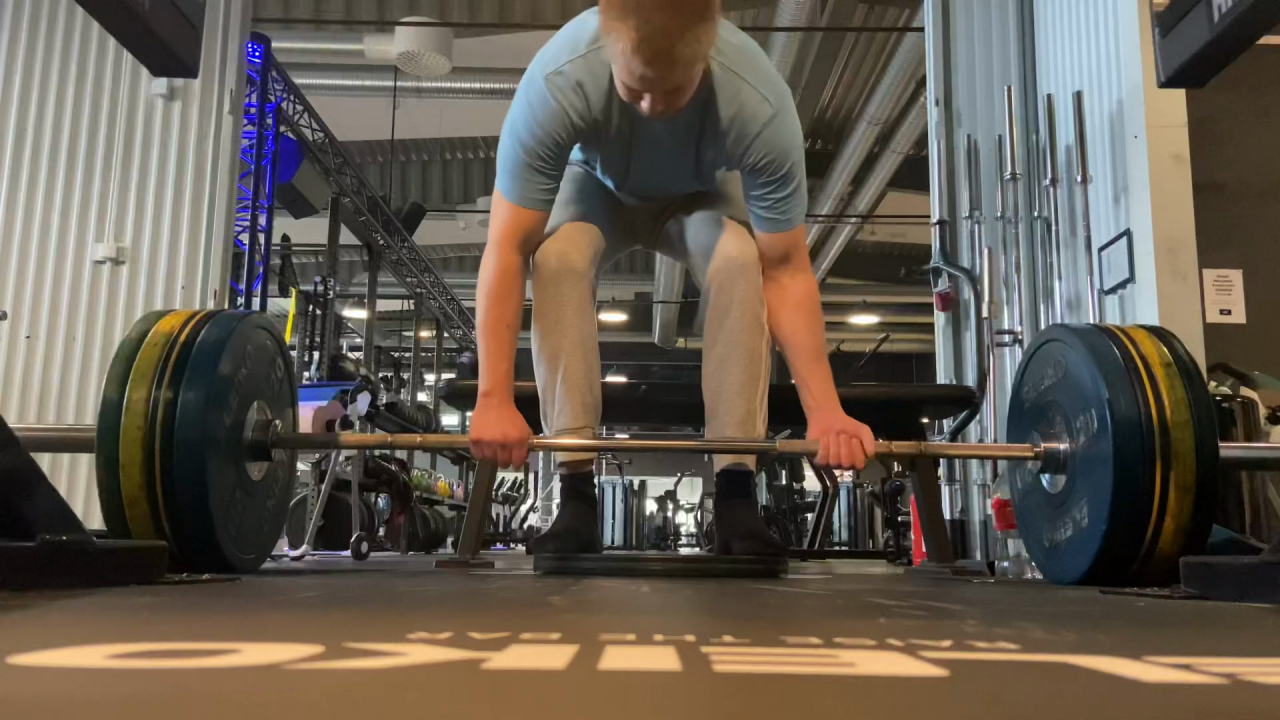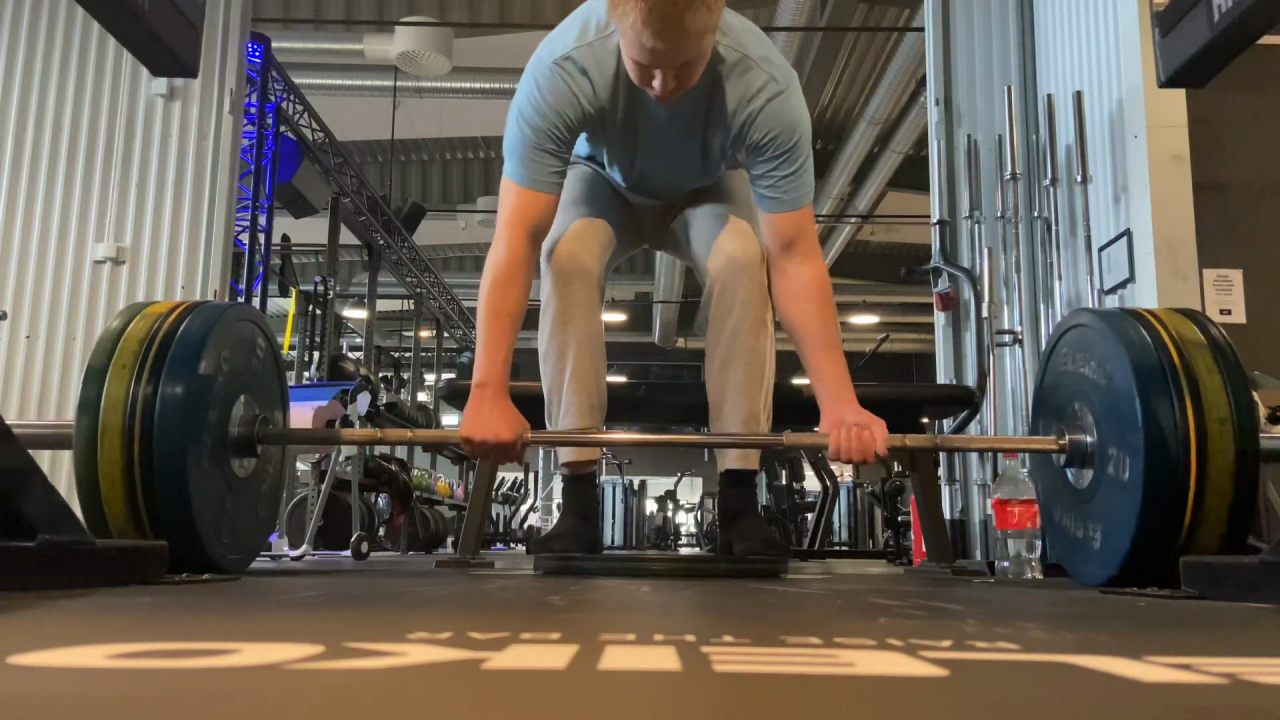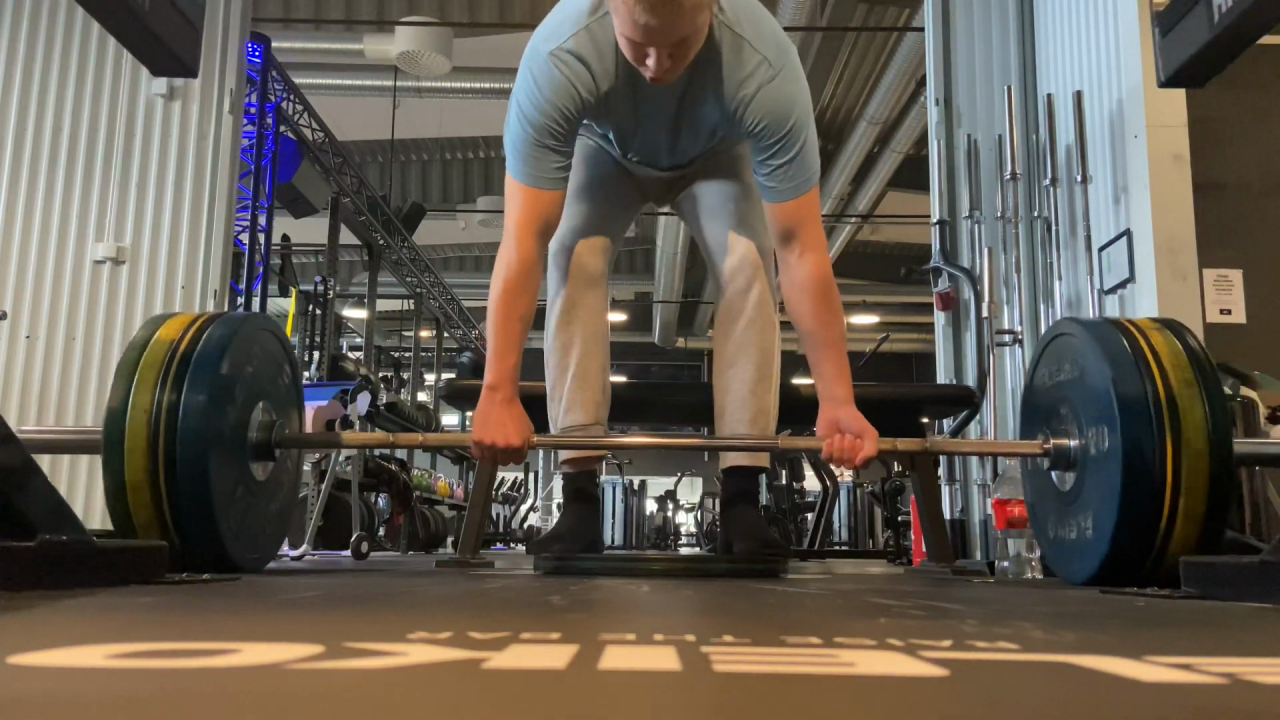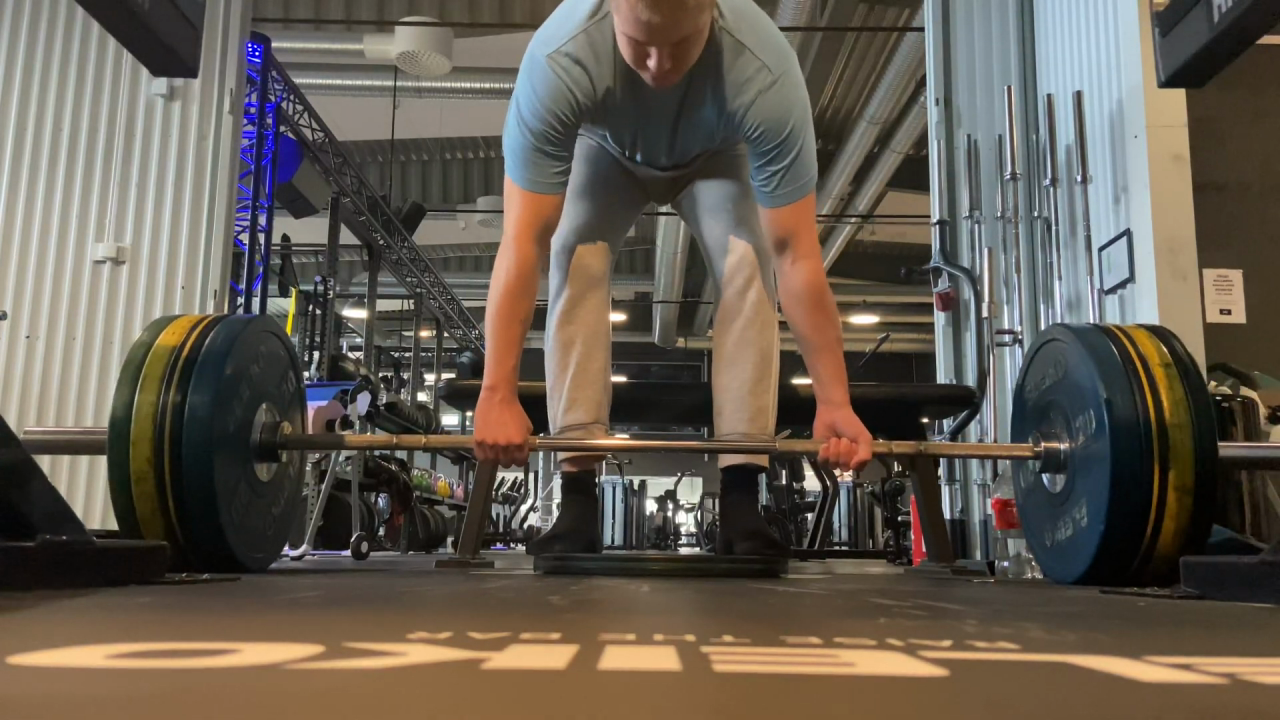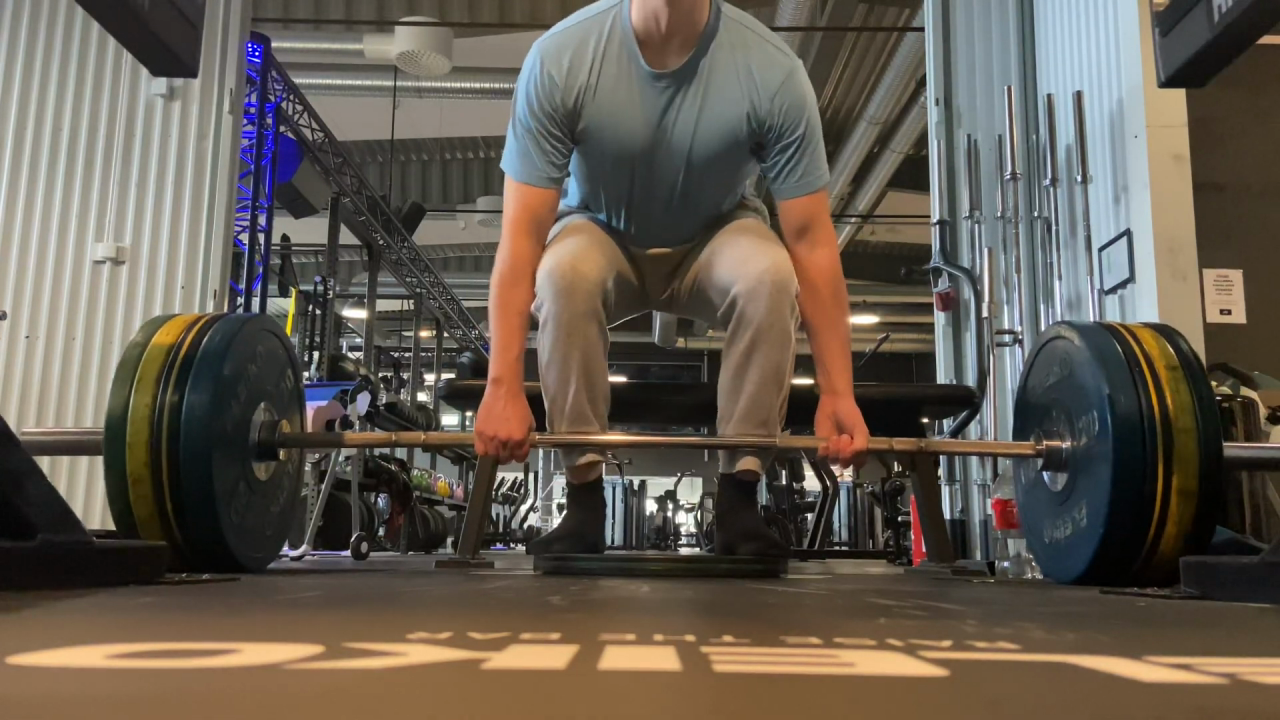
dt=1s
person 1, frame 1
left shoulder: (759, 104)
right shoulder: (557, 82)
left elbow: (784, 270)
right elbow: (507, 250)
left wrist: (824, 410)
right wrist: (494, 399)
left hip: (700, 191)
right hip: (595, 184)
left knee: (737, 260)
right knee: (557, 257)
left ankle: (735, 491)
right ankle: (576, 492)
person 1, frame 2
left shoulder: (764, 85)
right shoulder: (561, 68)
left elbow: (792, 257)
right elbow: (514, 241)
left wrist: (838, 401)
right wrist: (488, 391)
left hip: (707, 185)
right hip: (600, 180)
left knee: (739, 260)
right knee: (566, 257)
left ankle: (738, 495)
right ankle: (579, 495)
person 1, frame 3
left shoulder: (764, 63)
right shoulder: (559, 54)
left elbow: (799, 247)
right elbow: (525, 240)
left wrist: (836, 400)
right wrist: (498, 393)
left hip: (715, 152)
right hip: (603, 148)
left knee: (748, 264)
right knee: (574, 257)
left ankle: (741, 497)
right ankle: (580, 495)
person 1, frame 4
left shoulder: (764, 69)
right shoulder: (558, 57)
left elbow: (794, 253)
right elbow: (524, 244)
left wrist: (833, 402)
right wrist: (497, 393)
left hip: (715, 153)
right hip: (605, 148)
left knee: (747, 265)
right knee: (576, 262)
left ankle: (741, 496)
right ankle: (577, 494)
person 1, frame 5
left shoulder: (770, 70)
right shoulder: (560, 57)
left elbow: (812, 242)
right elbow: (521, 237)
left wrist: (837, 392)
right wrist: (503, 385)
left hip: (713, 236)
right hip: (603, 235)
left knee: (769, 275)
right knee: (563, 273)
left ankle: (738, 494)
right ankle: (584, 495)
